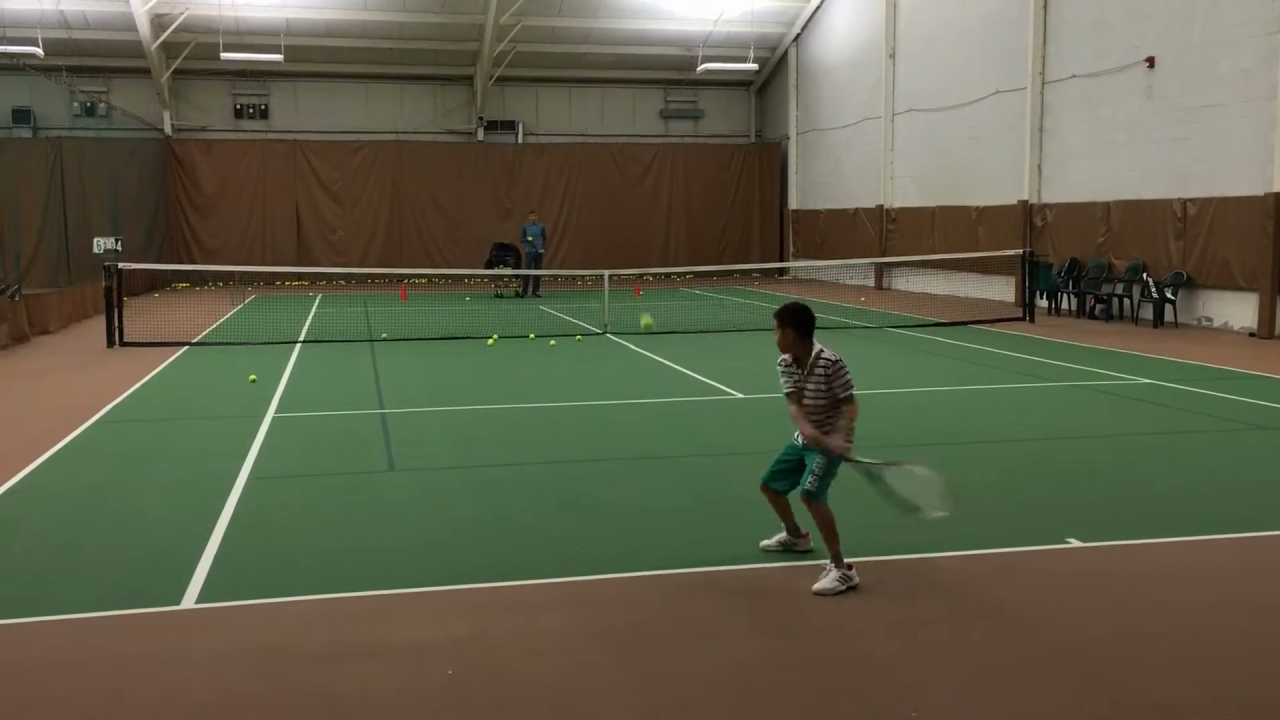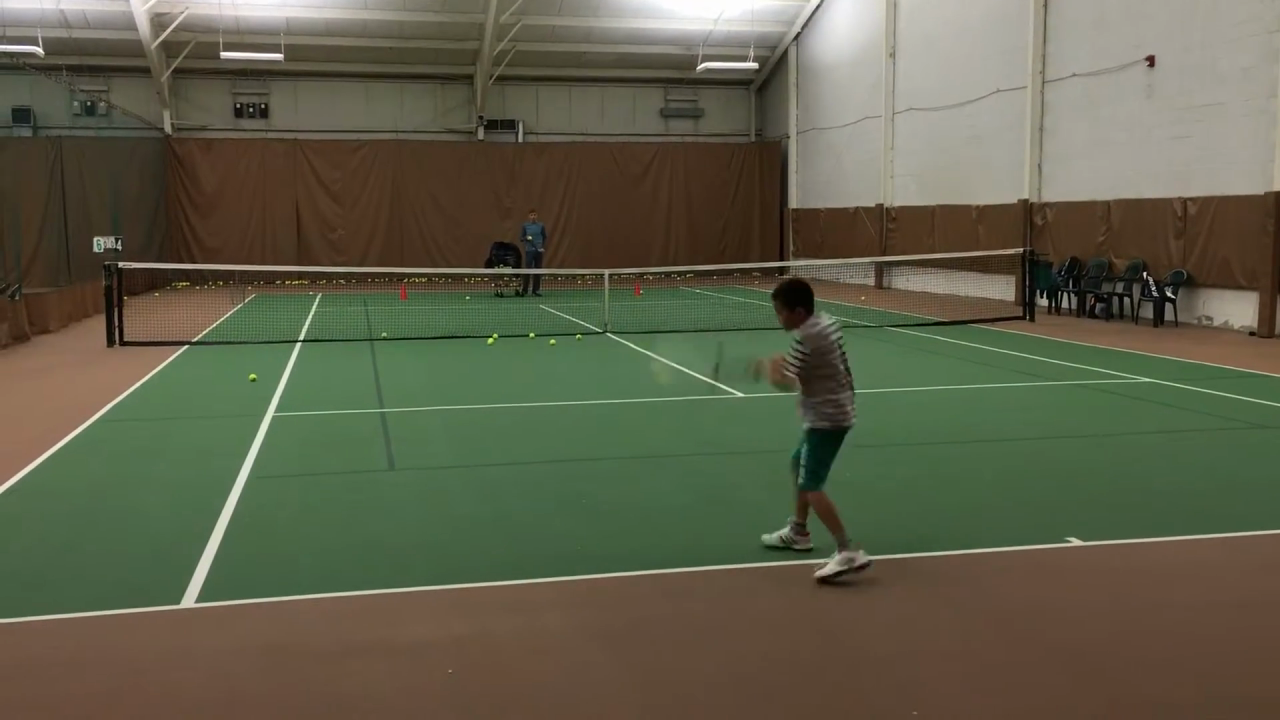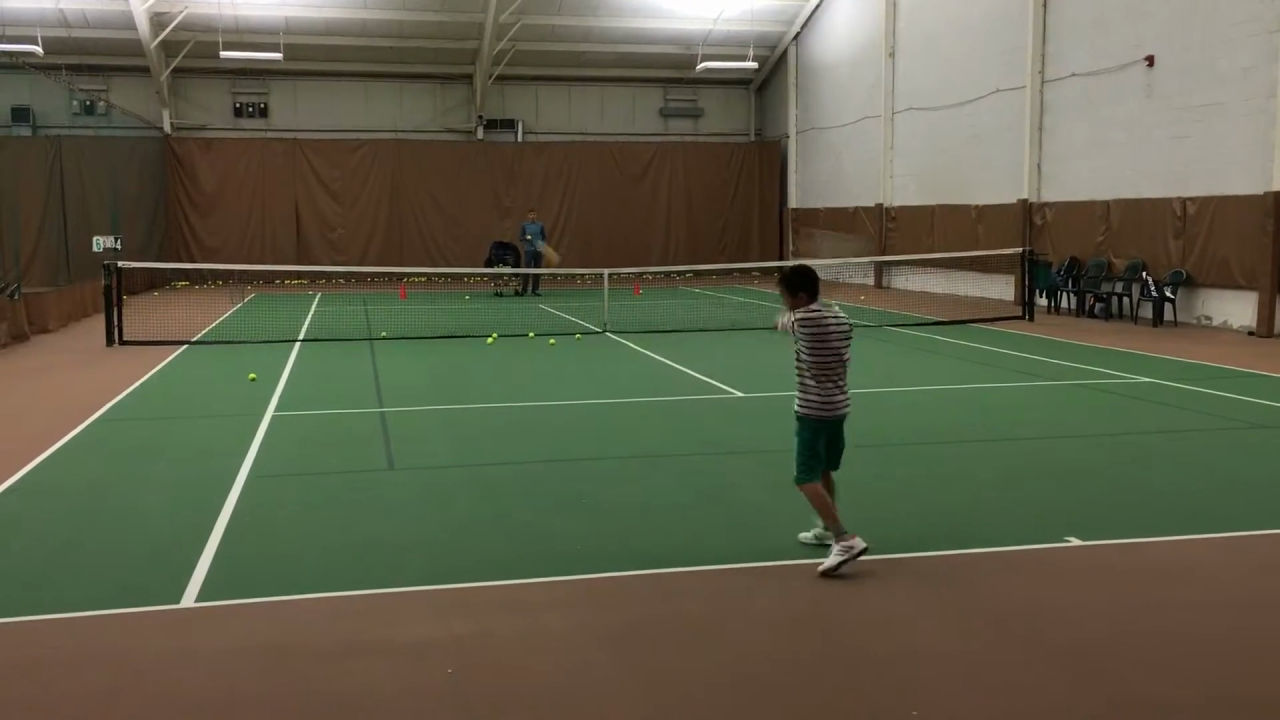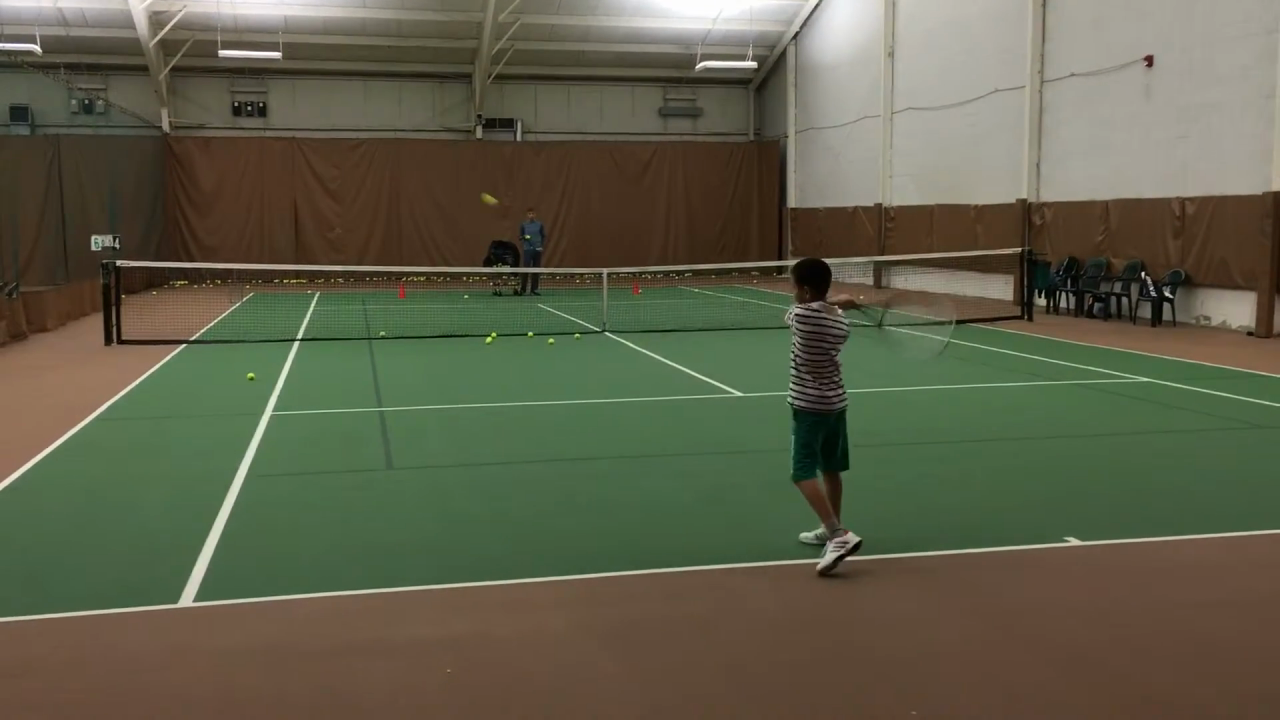
dt=0.1s
person 1, frame 1
left shoulder: (831, 360)
right shoulder: (786, 363)
left elbow: (850, 404)
right elbow: (795, 407)
left wrist: (841, 439)
right wrist: (815, 435)
left hip: (829, 441)
right hip: (805, 438)
left knee: (811, 495)
right knee: (770, 485)
left ankle: (841, 569)
right ankle: (795, 535)
person 1, frame 2
left shoulder: (807, 337)
right shoulder: (826, 324)
left elbow: (785, 383)
left wrist: (772, 367)
right wrist: (782, 362)
left hip: (825, 420)
right hip: (821, 417)
left knee: (810, 485)
right knee: (800, 470)
left ankle: (848, 552)
right ankle: (798, 532)
person 1, frame 3
left shoulder: (802, 319)
right shoulder: (841, 319)
left elbow: (782, 322)
left hip: (814, 409)
right hip: (838, 406)
left knee: (806, 476)
right knee: (822, 469)
left ankle: (845, 539)
right ankle: (829, 529)
person 1, frame 4
left shoulder: (801, 314)
right shoulder: (840, 321)
left wrist: (835, 302)
right wrist: (837, 304)
left hip: (809, 404)
right hip: (835, 401)
left knee: (803, 473)
right knee: (830, 468)
left ankle: (839, 535)
right ankle: (831, 529)
